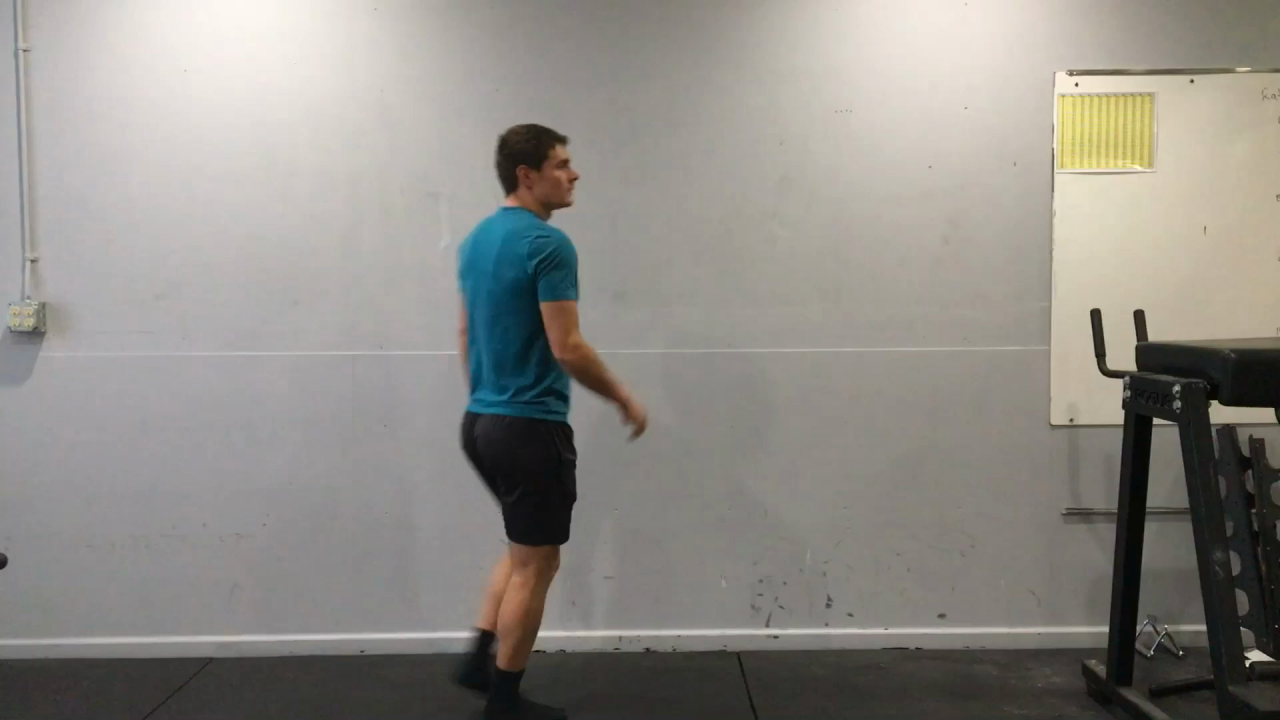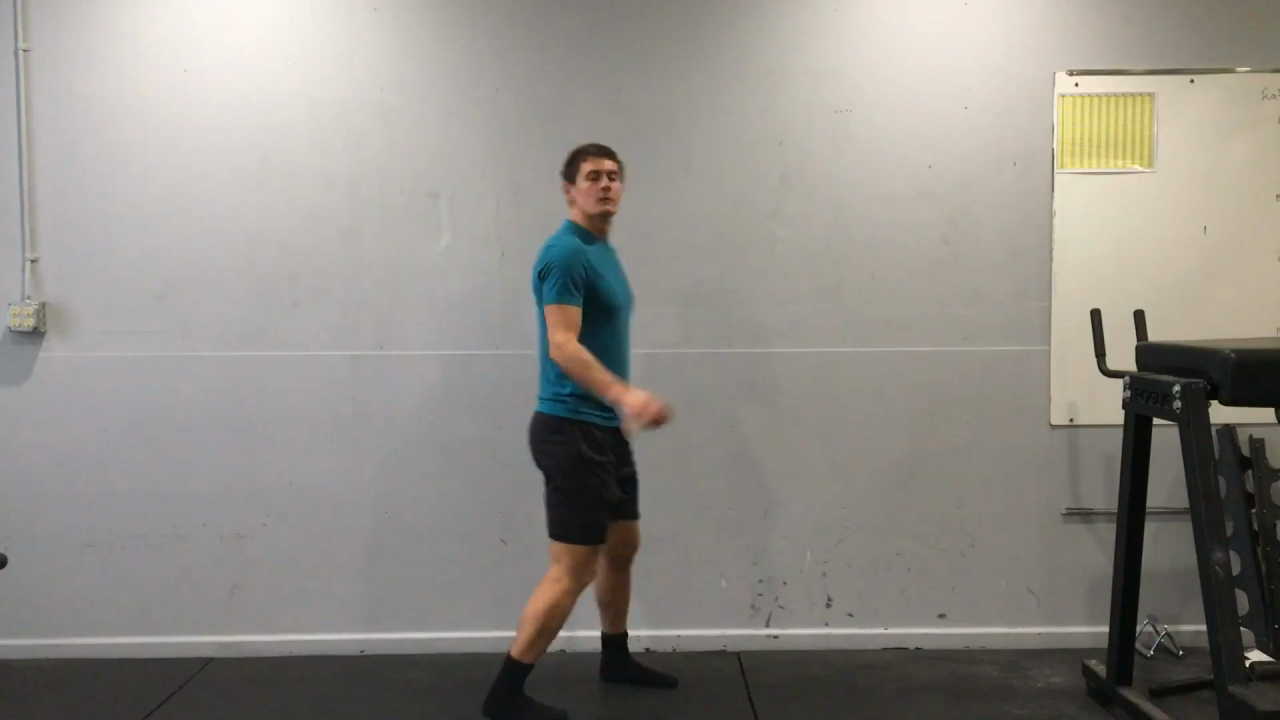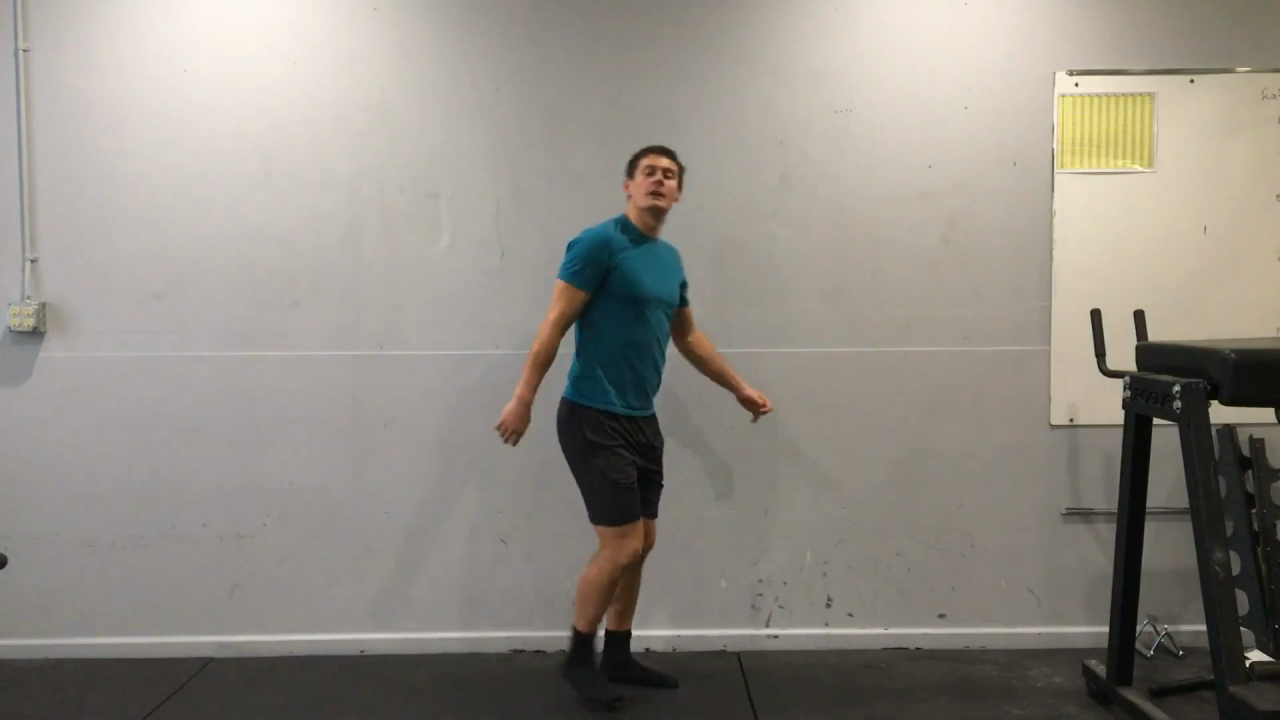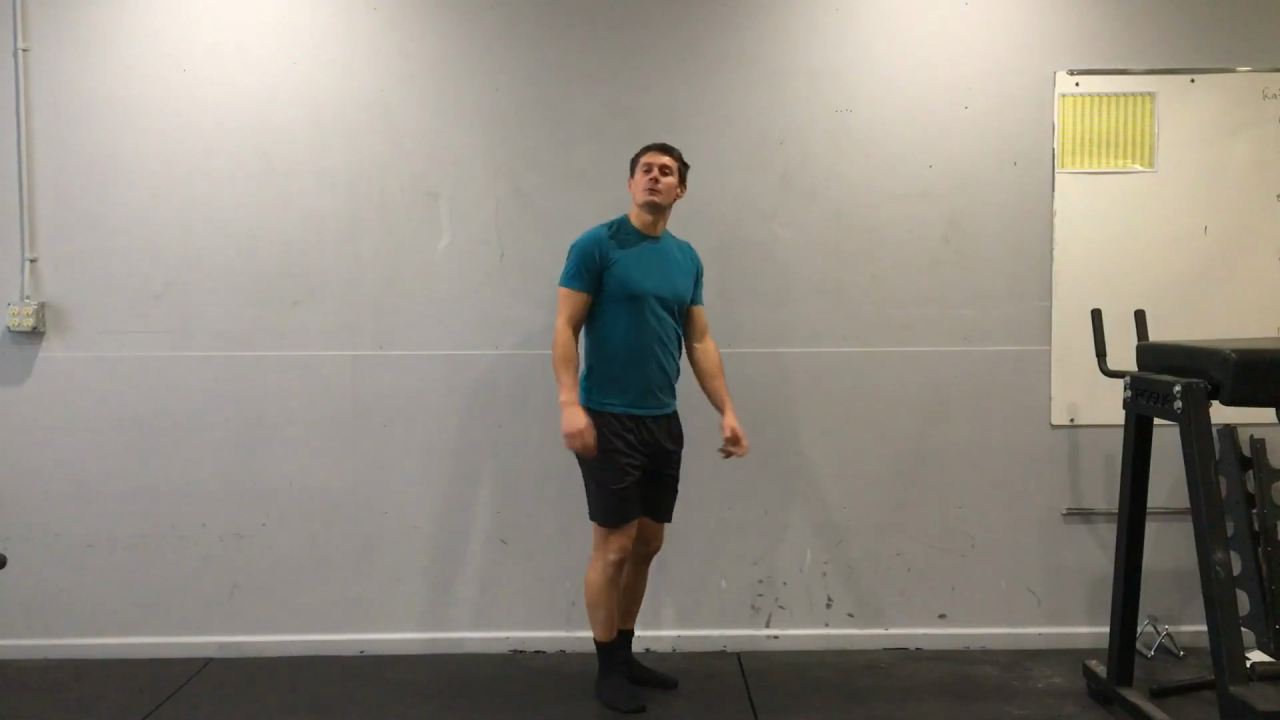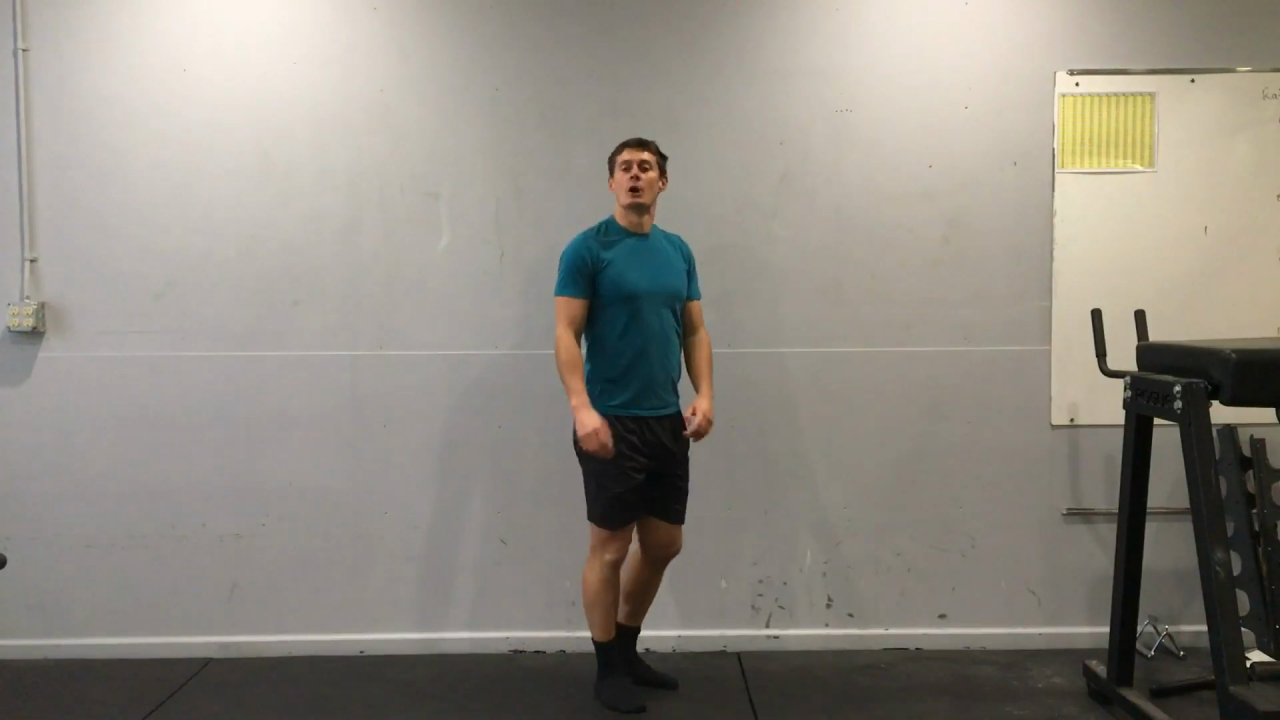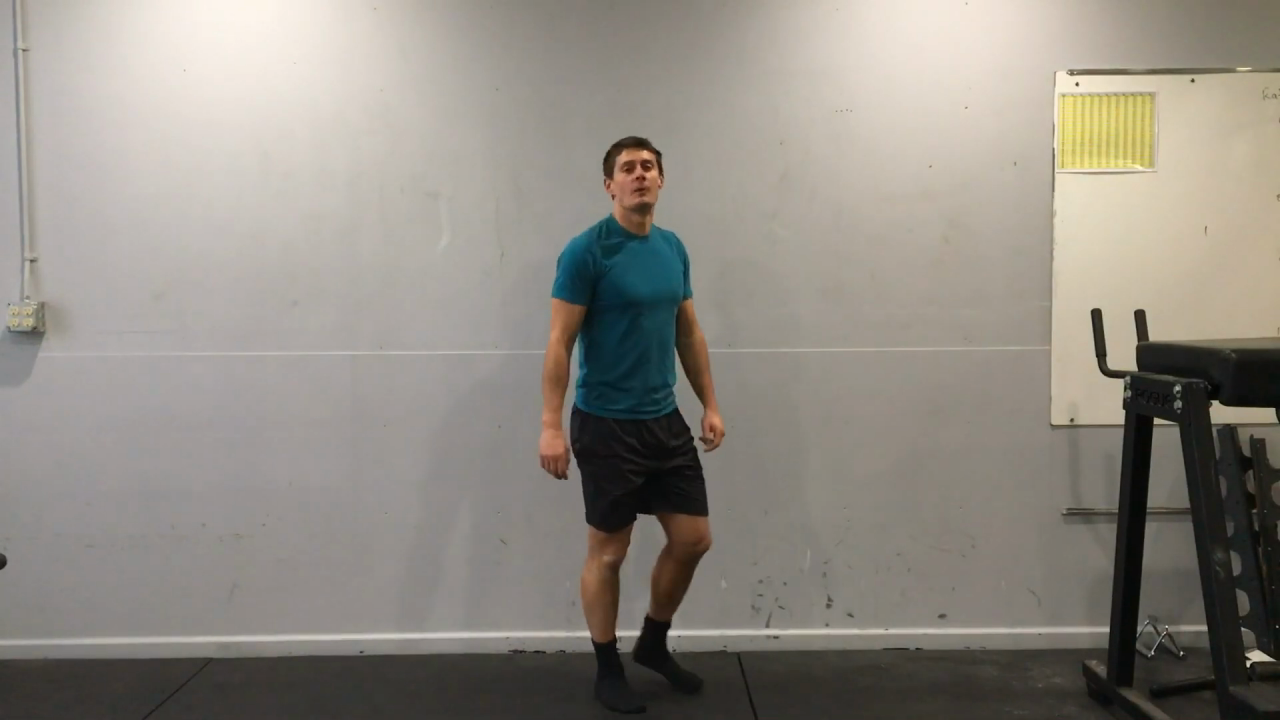
dt=0.3s
person 1, frame 1
left shoulder: (477, 239)
right shoulder: (548, 243)
right elbow: (566, 349)
right wrist: (623, 400)
left hip: (485, 422)
right hip: (528, 428)
left knee: (531, 550)
right knee: (535, 564)
left ankle: (479, 656)
person 1, frame 2
left shoulder: (603, 252)
right shoulder: (569, 254)
right elbow: (563, 345)
left wrist: (623, 400)
right wrist: (623, 394)
left hip: (602, 430)
right hip: (574, 432)
left knee: (622, 546)
right knee: (572, 567)
left ankle: (616, 658)
person 1, frame 3
left shoulder: (670, 259)
right shoulder: (599, 243)
left elbow: (688, 335)
right elbow: (554, 324)
left wrist: (740, 387)
right wrist: (522, 399)
left hip: (641, 421)
right hip: (593, 420)
left knee: (640, 544)
right knee: (620, 548)
left ankle: (618, 656)
right ankle: (579, 656)
person 1, frame 4
left shoulder: (686, 257)
right shoulder: (596, 245)
left elbow: (699, 340)
right elbow: (566, 329)
left wrist: (727, 411)
right wrist: (571, 405)
left hip: (662, 422)
right hip: (608, 422)
left knee: (647, 546)
right knee: (614, 548)
left ankle: (625, 654)
right ankle: (607, 668)
person 1, frame 5
left shoulder: (678, 251)
right shoulder: (587, 249)
left elbow: (695, 333)
right elbow: (567, 335)
left wrist: (704, 396)
right wrist: (582, 407)
left hip: (667, 421)
right hip: (612, 424)
left knee: (663, 545)
right knee: (609, 549)
left ankle: (626, 649)
right ankle: (608, 670)
person 1, frame 6
left shoulder: (672, 248)
right shoulder: (587, 251)
left elbow: (689, 332)
right elbow: (559, 342)
left wrist: (710, 405)
right wrist: (551, 425)
left hip: (666, 420)
right hip: (607, 426)
left knee: (693, 538)
right knee: (608, 551)
left ankle: (653, 643)
right ankle: (608, 671)
